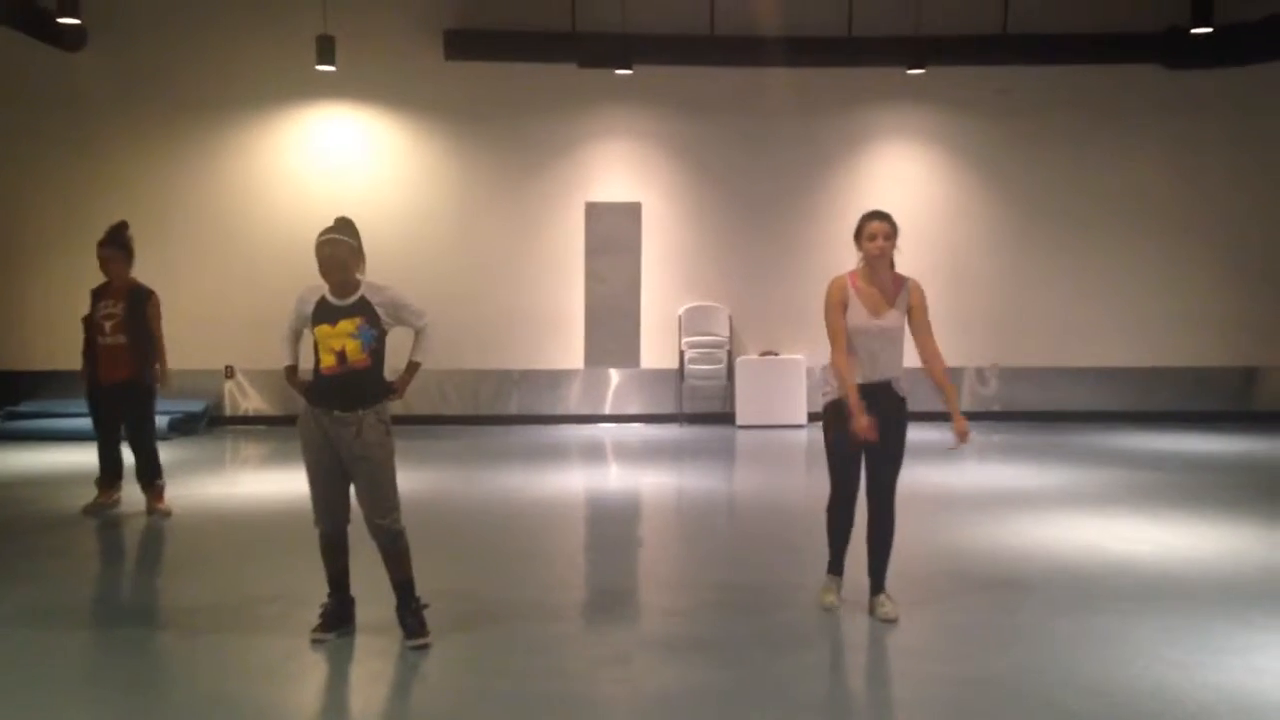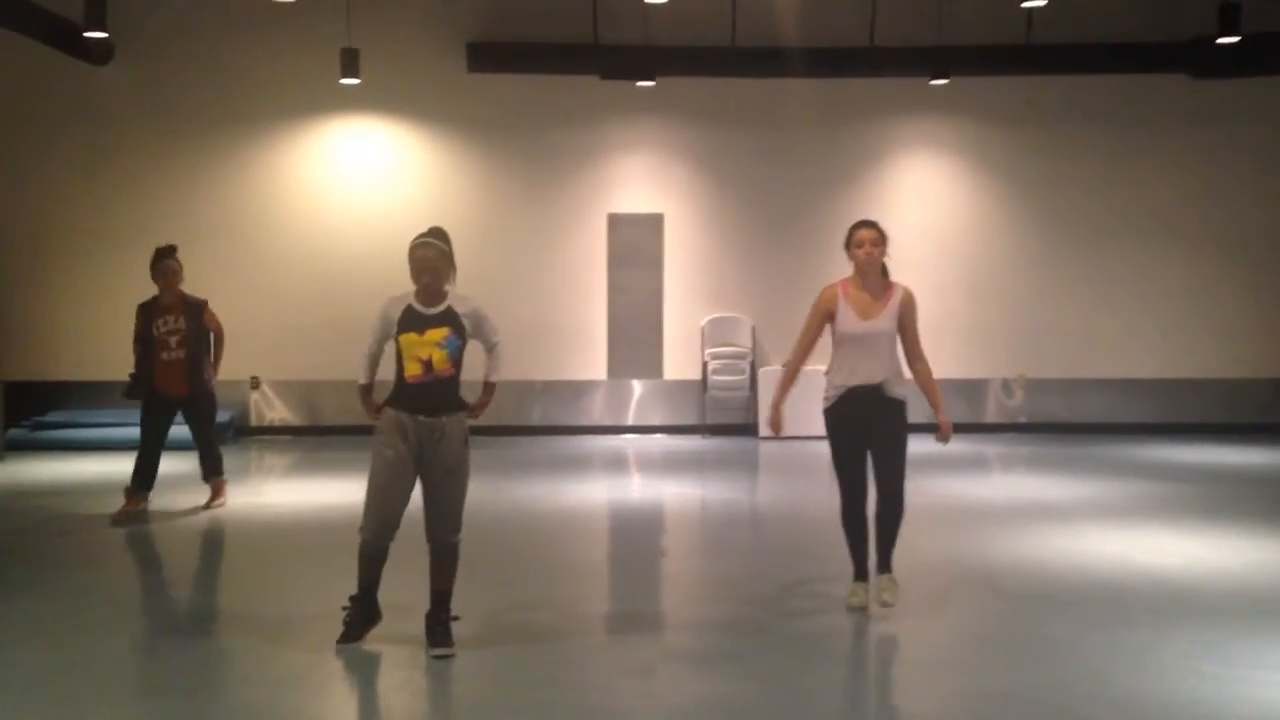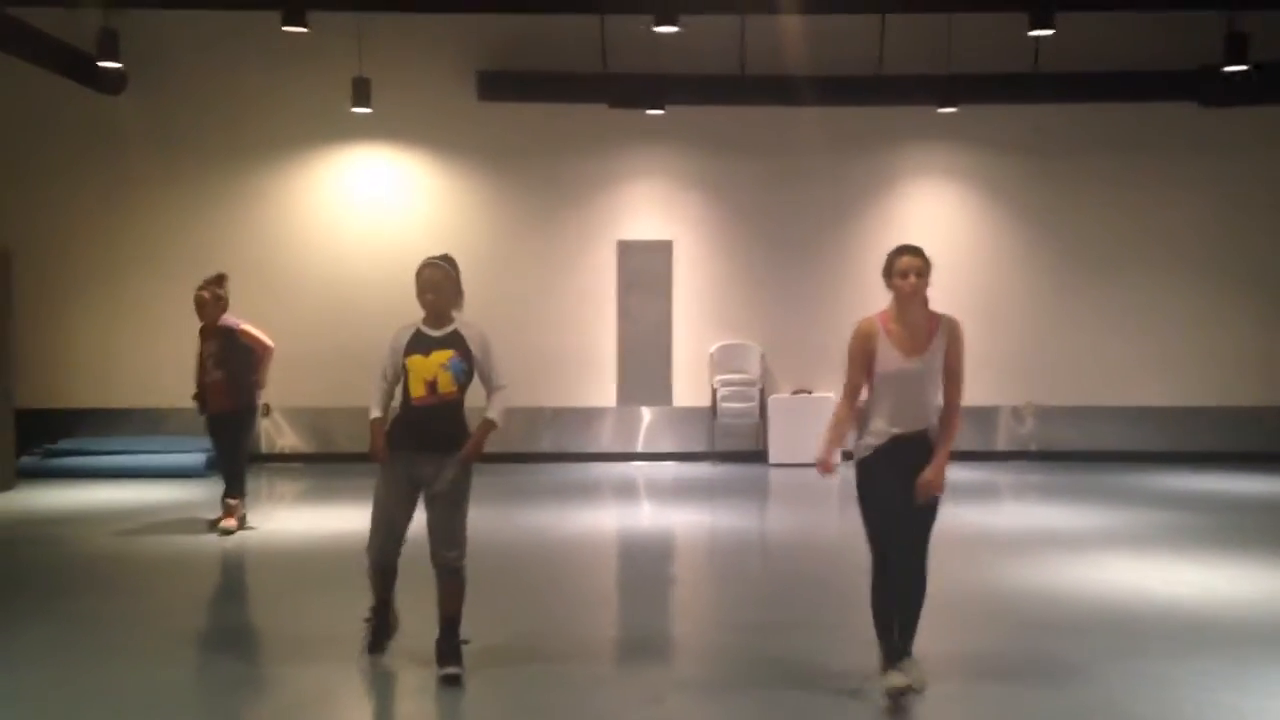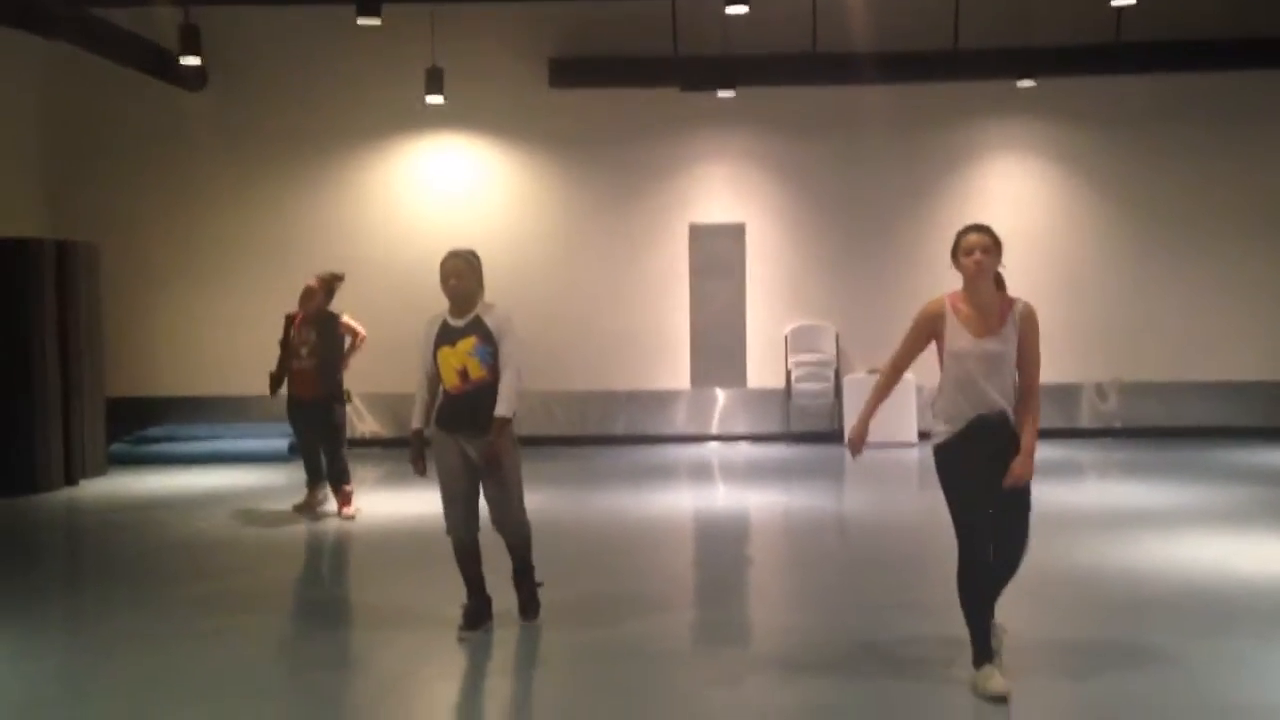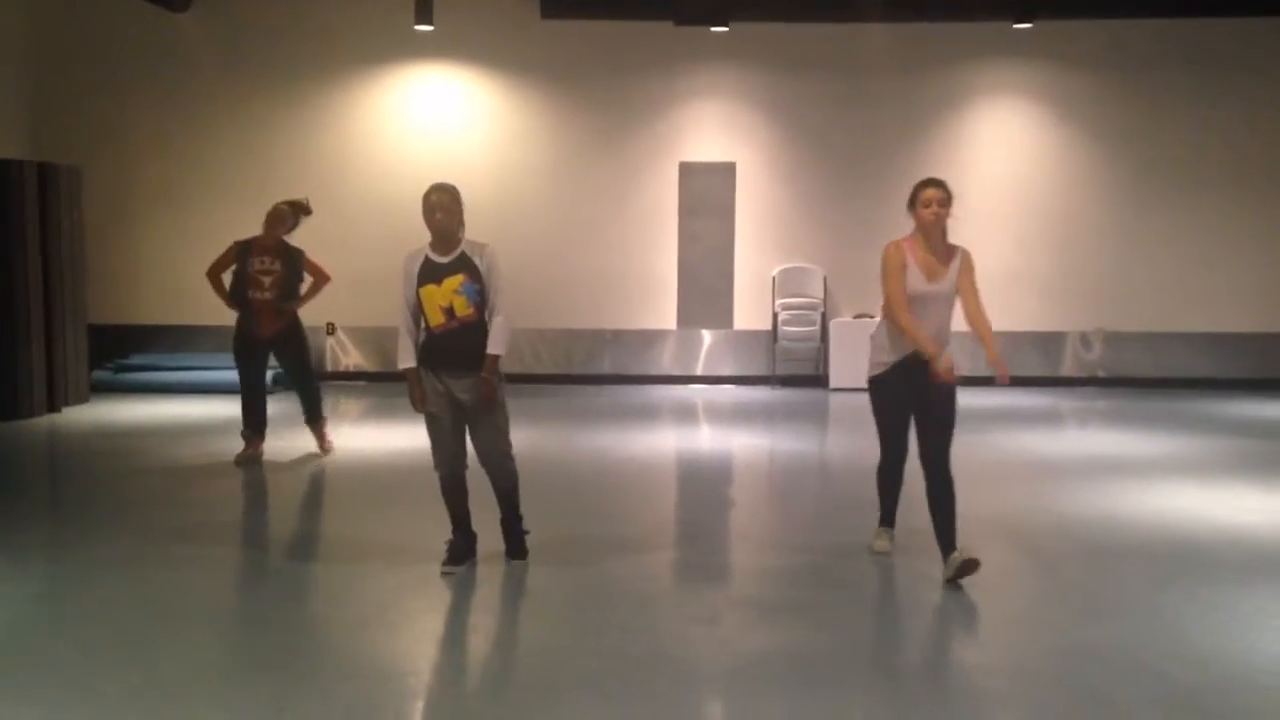
dt=1s
person 1, frame 1
left shoulder: (910, 290)
right shoulder: (840, 288)
left elbow: (928, 352)
right elbow: (840, 357)
left wrist: (954, 410)
right wrist: (855, 411)
left hip: (889, 400)
right hip: (844, 400)
left knee: (882, 498)
right knee: (843, 494)
left ankle: (877, 590)
right ankle: (834, 577)
person 1, frame 2
left shoulder: (902, 297)
right shoulder: (832, 296)
left elbow: (915, 357)
right elbow: (801, 352)
left wrist: (939, 411)
right wrist: (778, 403)
left hip: (887, 402)
right hip: (843, 404)
left knee: (892, 492)
right knee: (852, 494)
left ankle: (885, 569)
right ankle: (860, 577)
person 1, frame 3
left shoulder: (948, 330)
right shoulder: (868, 331)
left elbow: (952, 403)
right elbow: (850, 400)
left wrist: (940, 462)
right wrist: (830, 447)
left hip: (925, 451)
right hip: (878, 454)
left knee: (915, 559)
right knee: (888, 556)
left ankle: (904, 652)
right ankle: (890, 664)
person 1, frame 4
left shoulder: (1022, 314)
right shoulder: (937, 313)
left elbow: (1030, 387)
right elbow: (897, 366)
left wrist: (1027, 452)
right wrist: (865, 417)
left hip: (1005, 436)
right hip: (956, 438)
left knee: (1012, 546)
right knee: (973, 544)
left ankle: (984, 615)
right ankle: (983, 661)
person 1, frame 5
left shoulder: (960, 258)
right shoulder: (896, 253)
left elbow: (974, 310)
right elbow: (897, 314)
left wrist: (994, 355)
right wrist: (932, 354)
left hip: (936, 367)
right hip: (891, 367)
left knee: (937, 461)
right knee: (894, 455)
left ankle: (951, 553)
right ankle: (885, 525)
person 2, frame 1
left shoulder: (382, 299)
right shoulder: (308, 302)
left elbow: (421, 325)
right elbow: (292, 334)
left wrist: (408, 374)
right wrist: (292, 373)
left hip: (368, 419)
right hip: (319, 420)
left knee: (383, 517)
right knee: (329, 519)
left ankle: (409, 607)
right ankle: (339, 605)
person 2, frame 2
left shoulder: (467, 312)
right shoulder: (393, 310)
left elbow: (493, 346)
right elbow: (373, 351)
left wrist: (487, 392)
right wrist: (366, 394)
left hip: (448, 427)
right hip: (398, 423)
left knee: (444, 529)
right knee: (377, 522)
left ankle: (440, 620)
right ankle: (364, 606)
person 2, frame 3
left shoulder: (473, 337)
right shoulder: (403, 336)
left elbow: (497, 389)
right elbow: (384, 384)
left wrist: (483, 430)
right wrist: (376, 424)
left hip: (450, 456)
right hip: (400, 453)
left knee: (448, 552)
right knee: (382, 545)
left ankle: (449, 645)
right ankle: (381, 618)
person 2, frame 4
left shoulder: (496, 319)
right shoulder: (435, 327)
left elbow: (510, 373)
right elbow: (427, 384)
left wrist: (498, 432)
right wrist: (417, 437)
left hip: (492, 433)
right hip: (450, 436)
left knee: (510, 518)
right knee: (460, 525)
left ankle: (526, 586)
right ankle: (478, 604)
person 2, frame 5
left shoulder: (482, 255)
right shoulder: (414, 262)
left elbow: (499, 314)
right elbow: (408, 323)
left wrist: (491, 371)
right wrist: (412, 378)
left hip: (477, 372)
right hip: (435, 376)
left knee: (497, 457)
right knee: (448, 463)
left ankle: (513, 529)
right ankle: (462, 541)
person 3, frame 1
left shoulder: (145, 297)
right shoulder: (97, 295)
left elbow: (156, 337)
right elbow: (91, 334)
left wrist: (162, 369)
right wrist: (87, 368)
left hip: (134, 382)
right hip: (101, 381)
left knee: (142, 438)
right knee: (106, 438)
left ankle: (155, 494)
right ankle: (109, 490)
person 3, frame 2
left shoulder: (198, 307)
right shoulder: (145, 311)
left elbow: (218, 333)
right elbow: (139, 342)
left wrist: (215, 364)
right wrist: (143, 372)
left hip: (195, 388)
right hip: (158, 390)
left knee: (205, 439)
right knee: (149, 444)
left ankle: (218, 488)
right ankle: (136, 499)
person 3, frame 3
left shoulder: (234, 328)
right shoulder: (205, 332)
left elbow: (267, 346)
left wrist: (257, 379)
right wrist: (203, 398)
left hip: (238, 406)
right hip: (215, 408)
left knee: (235, 457)
right knee: (224, 459)
left ankle: (233, 510)
right ankle: (235, 508)
person 3, frame 4
left shoulder: (332, 321)
right shoulder: (291, 320)
left elbow: (360, 334)
left wrist: (344, 358)
right wrist: (278, 375)
left hip: (327, 394)
right hip: (298, 396)
left knee: (333, 445)
right knee: (307, 446)
left ankle: (344, 498)
right ankle: (316, 491)
person 3, frame 5
left shoulder: (293, 255)
right shoulder: (242, 248)
left elbow: (323, 277)
right elbow: (212, 272)
left wrist: (300, 301)
right wrist: (230, 301)
left hip: (285, 328)
right hip: (249, 329)
left knee: (305, 380)
right knee: (251, 386)
left ankle: (319, 430)
right ankle: (254, 442)
